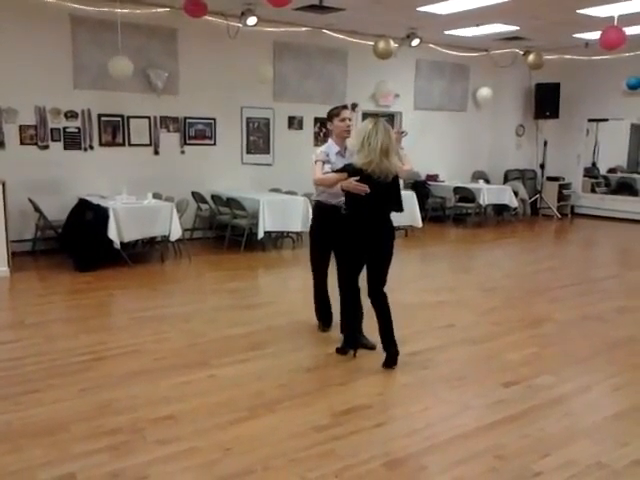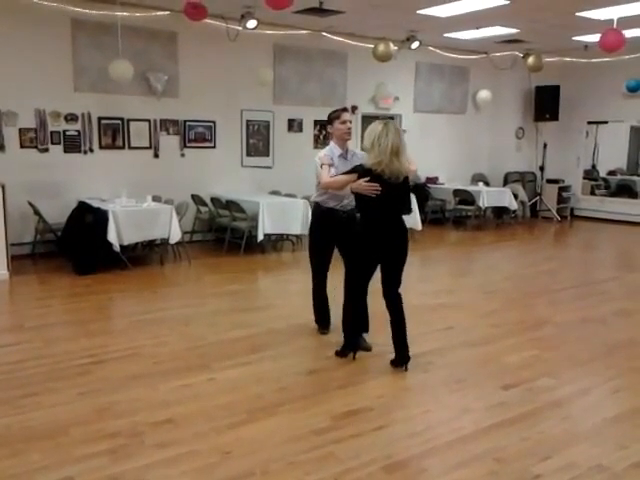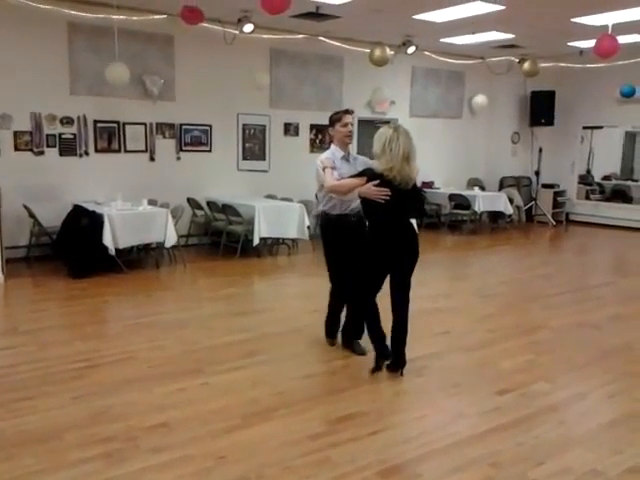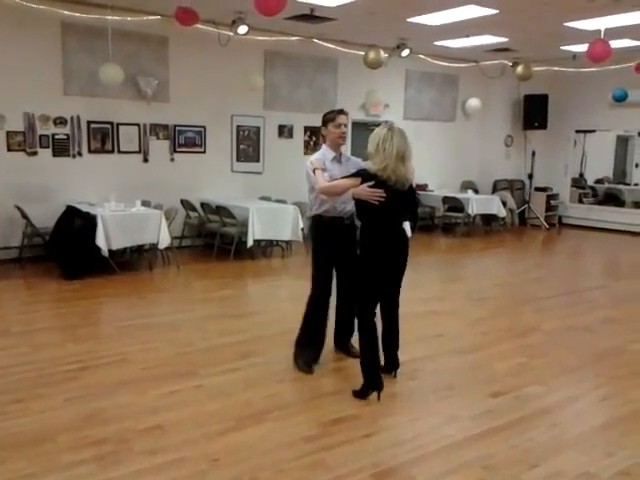
dt=0.3s
person 1, frame 1
left shoulder: (354, 170)
right shoulder: (392, 170)
left elbow: (319, 181)
right elbow: (408, 166)
right wrist: (396, 146)
left hip: (357, 236)
right hip: (383, 235)
left knee: (350, 286)
right knee: (378, 291)
left ankle: (350, 342)
right ankle: (391, 349)
person 1, frame 2
left shoulder: (364, 171)
right shoulder: (402, 172)
left elbow: (327, 183)
left wrist: (325, 165)
left hip: (371, 238)
right hip: (397, 237)
left knee: (356, 289)
right knee: (392, 294)
left ankle: (350, 344)
right ankle: (402, 354)
person 1, frame 3
left shoulder: (373, 175)
right shoulder: (409, 177)
left elbow: (331, 187)
right elbow: (417, 211)
left wrist: (327, 167)
left hip: (381, 244)
right hip: (407, 243)
left knee: (366, 296)
right knee: (401, 299)
left ankle: (381, 350)
right ankle: (398, 358)
person 1, frame 4
left shoulder: (368, 176)
right shoulder: (405, 179)
left elbow: (324, 188)
right elbow: (411, 215)
left wrist: (318, 169)
left hip: (373, 248)
right hip: (398, 247)
left knee: (366, 311)
right knee: (389, 304)
left ankle: (372, 380)
right ankle: (391, 361)
person 2, frame 1
left shoulder: (355, 154)
right shoulder: (323, 152)
right elbow: (318, 179)
right wrist: (343, 185)
left hip: (347, 216)
right hip: (325, 215)
left knee: (348, 273)
right knee: (320, 270)
left ankle: (354, 330)
right ankle: (324, 318)
person 2, frame 2
left shoulder: (358, 156)
right shoulder: (324, 156)
right elbow: (327, 183)
right wrist: (353, 187)
left hip: (348, 217)
right hip: (324, 217)
right knee: (319, 272)
left ankle: (356, 331)
right ankle: (323, 321)
person 2, frame 3
left shoulder: (360, 161)
right shoulder: (325, 160)
right elbow: (334, 189)
right wrist: (361, 191)
left hip: (357, 223)
right hip: (334, 225)
left knee: (360, 281)
right knee: (341, 283)
left ankle: (351, 336)
right ankle: (332, 329)
person 2, frame 4
left shoulder: (353, 162)
right shoulder: (316, 161)
right elbow: (326, 192)
right wrist: (355, 192)
left hip: (348, 226)
right hip: (325, 227)
left knee: (349, 287)
right knee: (322, 290)
left ankle: (343, 340)
right ankle: (305, 350)
